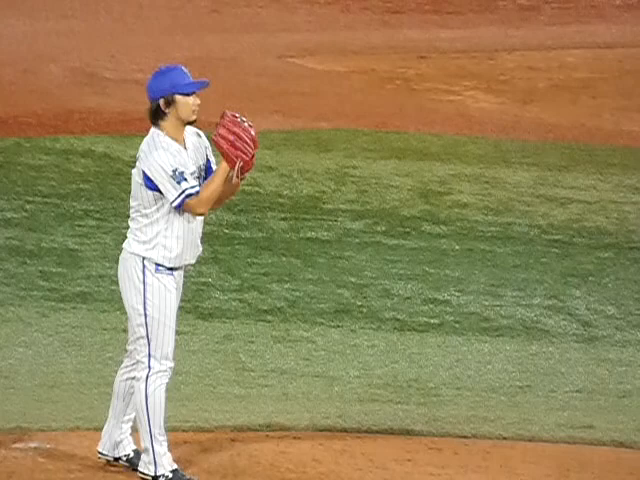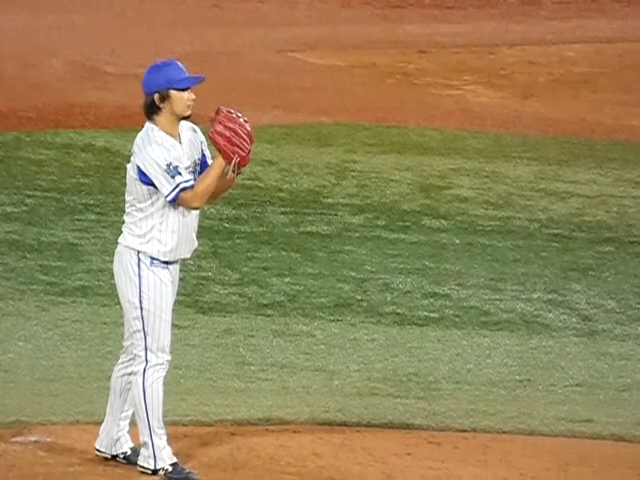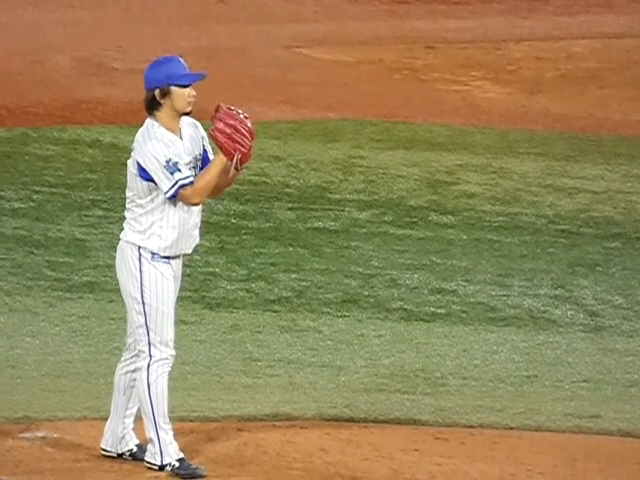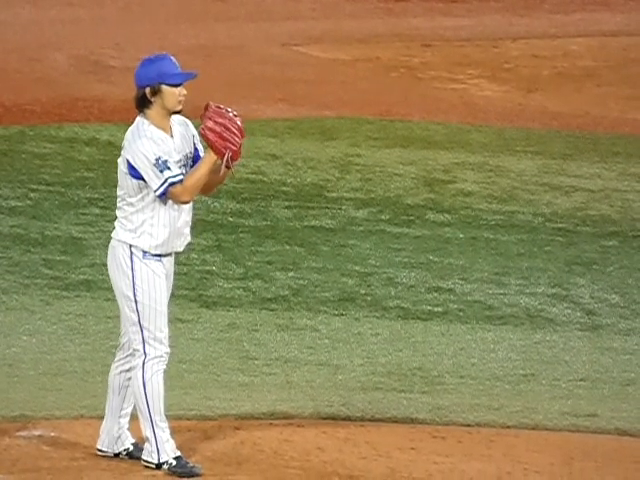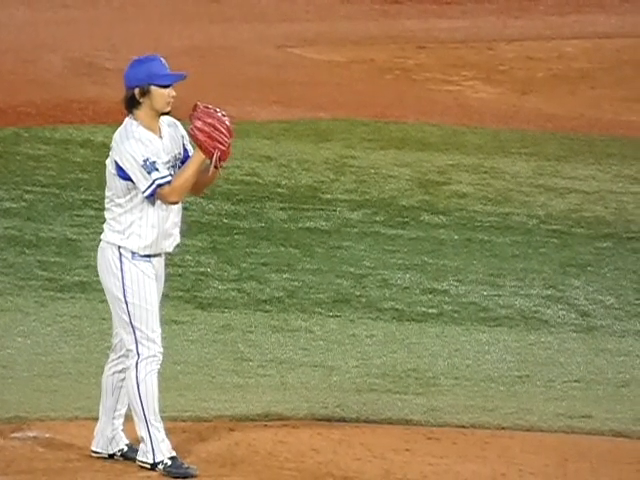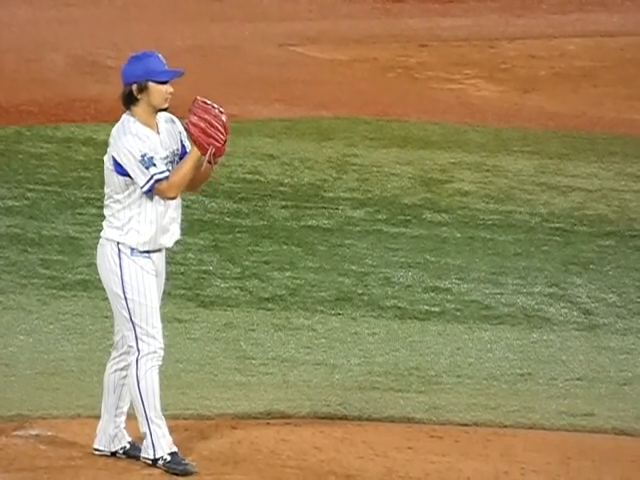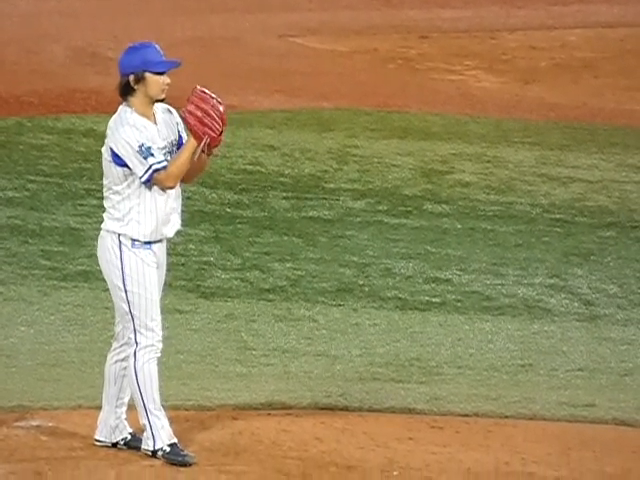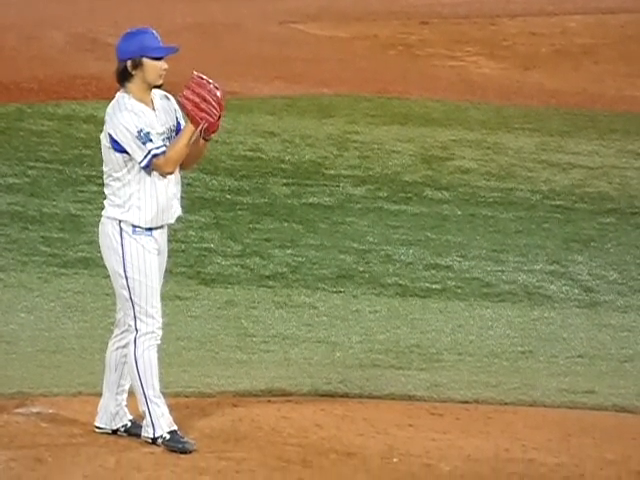
dt=0.7s
person 1, frame 1
left shoulder: (196, 139)
right shoulder: (156, 153)
left elbow: (215, 198)
right elbow: (198, 205)
left wrist: (238, 173)
right wrist: (228, 160)
left hip: (171, 268)
right hip: (148, 268)
left knee: (140, 359)
right knee: (155, 363)
left ankle: (115, 443)
person 1, frame 2
left shoulder: (191, 134)
right shoulder: (150, 148)
left elbow: (211, 193)
right elbow: (193, 198)
left wrist: (234, 167)
right wrist: (224, 154)
left hip: (168, 262)
right hip: (144, 262)
left knee: (136, 354)
right knee: (151, 358)
left ankle: (113, 441)
person 1, frame 3
left shoulder: (193, 129)
right shoulder: (151, 143)
left elbow: (215, 188)
right elbow: (193, 193)
left wrist: (237, 160)
right wrist: (225, 150)
left hip: (171, 258)
right hip: (146, 258)
left knee: (140, 350)
right knee: (157, 353)
left ankle: (119, 438)
person 1, frame 4
left shoulder: (183, 128)
right shoulder: (140, 141)
left elbow: (207, 186)
right elbow: (183, 192)
left wrist: (225, 158)
right wrist: (214, 149)
left hip: (161, 256)
right hip: (137, 256)
left knee: (134, 349)
right knee: (151, 351)
left ankle: (114, 438)
person 1, frame 5
left shoulder: (172, 129)
right shoulder: (129, 142)
left elbow: (197, 186)
right elbow: (171, 193)
left wrist: (216, 159)
right wrist: (203, 149)
left hip: (152, 256)
right hip: (126, 258)
left knee: (127, 349)
right knee: (145, 351)
left ankle: (108, 439)
person 1, frame 6
left shoulder: (169, 125)
right shoulder: (127, 137)
left elbow: (192, 182)
right elbow: (168, 188)
left wrist: (212, 155)
right wrist: (199, 145)
left hip: (153, 252)
right hip: (126, 254)
left knee: (129, 347)
right knee: (146, 348)
left ankle: (110, 437)
right ankle: (157, 445)
person 1, frame 7
left shoulder: (167, 116)
right shoulder: (124, 127)
left elbow: (188, 173)
right elbow: (166, 178)
left wrist: (208, 145)
right wrist: (196, 135)
left hip: (154, 244)
right hip: (127, 246)
left knee: (130, 338)
right knee: (145, 340)
left ankle: (111, 428)
right ankle: (158, 437)
person 1, frame 8
left shoulder: (165, 102)
right shoulder: (122, 114)
left elbow: (187, 160)
right elbow: (165, 164)
left wrist: (206, 131)
right wrist: (194, 120)
left hip: (155, 230)
right hip: (128, 232)
left knee: (131, 326)
right knee: (145, 327)
left ankle: (111, 415)
right ankle: (158, 424)
